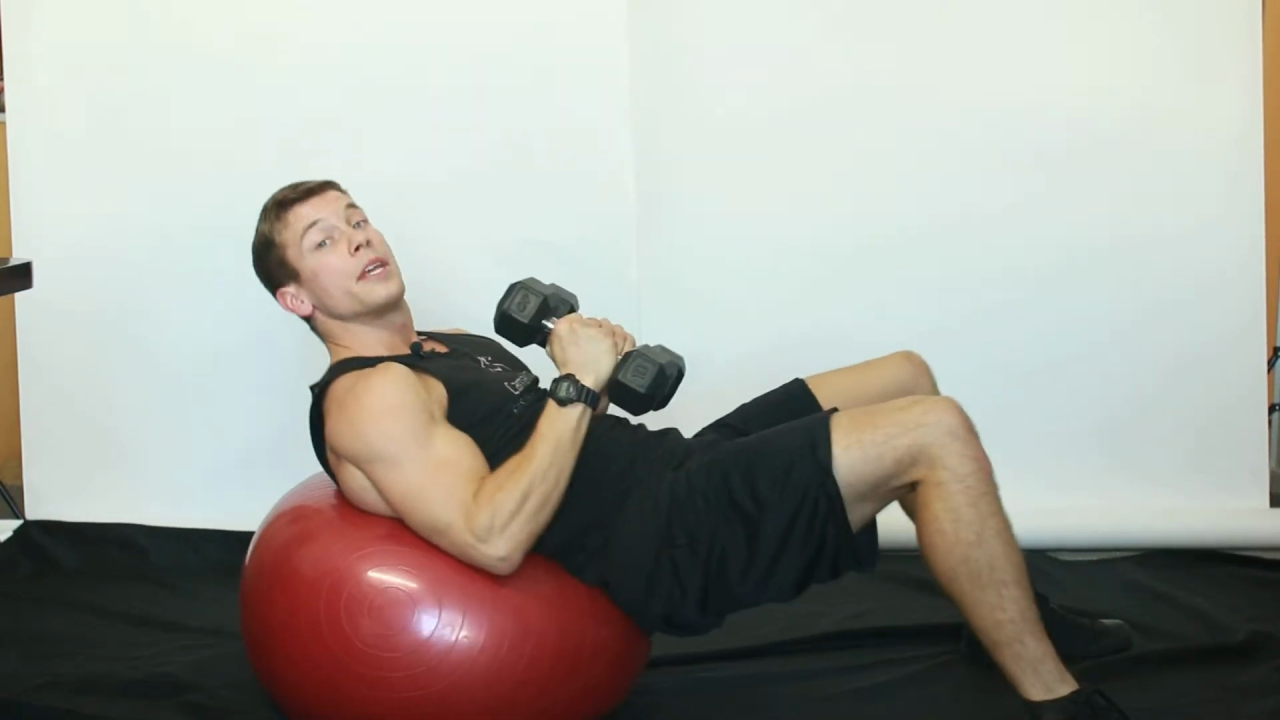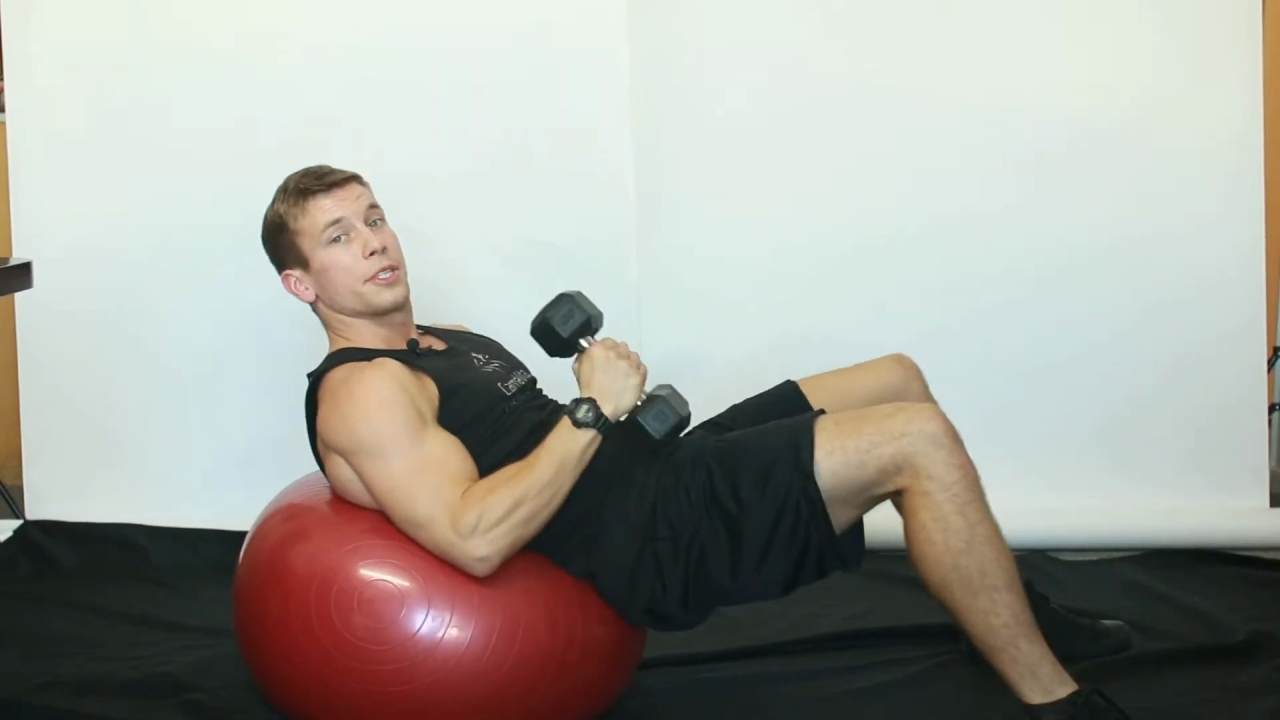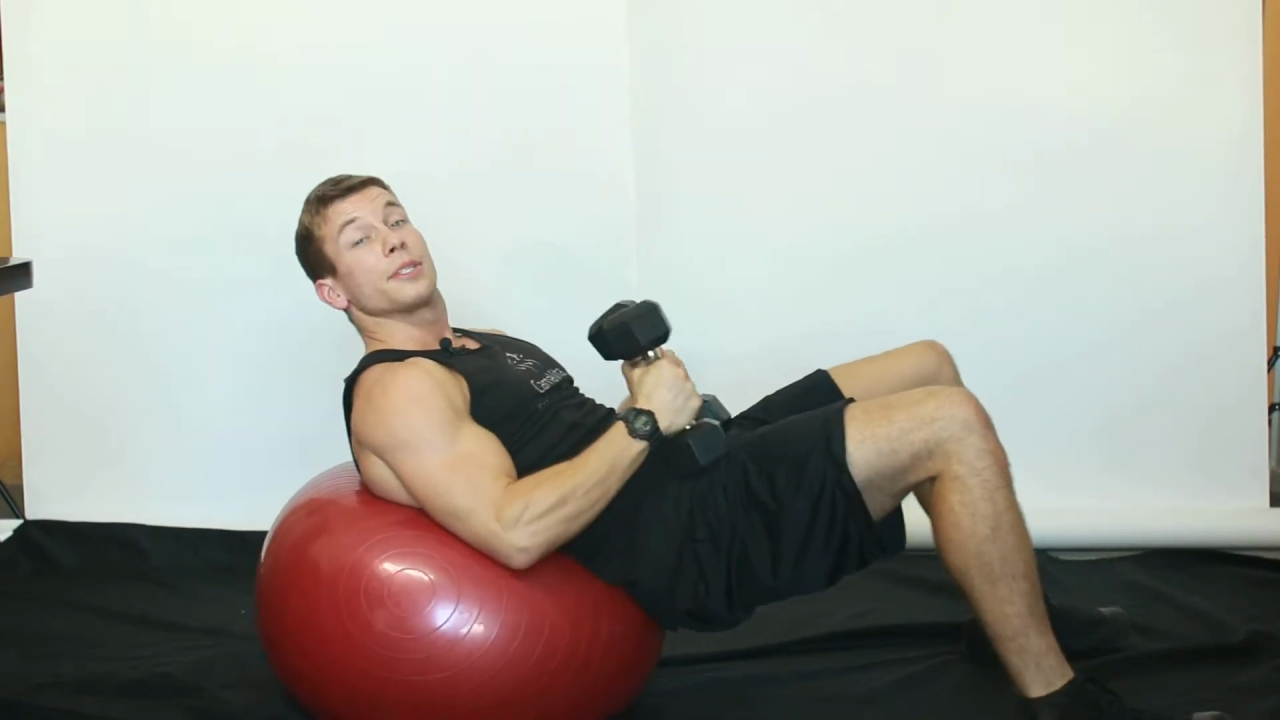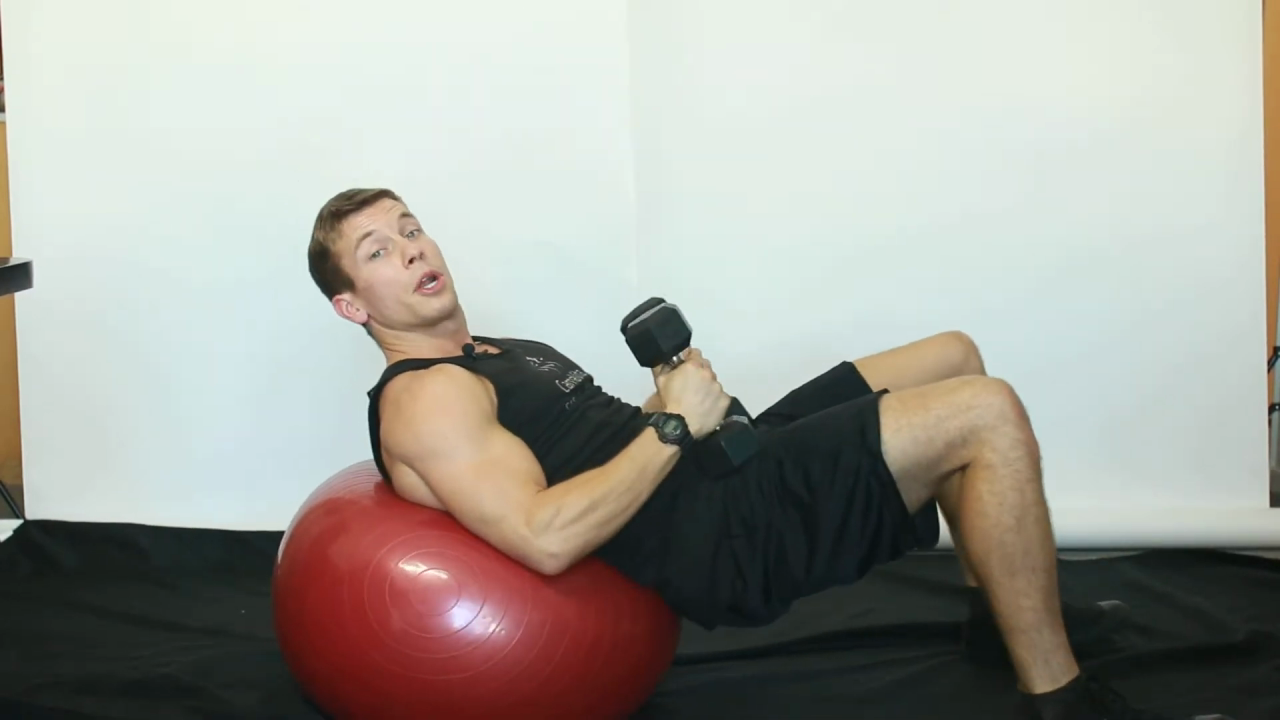
dt=0.4s
person 1, frame 1
left shoulder: (436, 350)
right shoulder: (369, 400)
right elbow: (494, 539)
left wrist: (596, 370)
right wrist: (576, 386)
left hip: (675, 472)
right hip: (672, 540)
left knee: (903, 377)
right knee: (935, 431)
left ankle: (1012, 613)
person 1, frame 2
left shoulder: (437, 346)
right shoulder: (362, 392)
right elbow: (476, 539)
left wrist: (609, 391)
right wrist: (594, 410)
left hip: (665, 476)
right hip: (655, 534)
left knee: (897, 380)
right knee: (921, 443)
left ankle: (1008, 609)
person 1, frame 3
left shoulder: (476, 348)
right shoulder: (398, 393)
right elbow: (518, 531)
left wrist: (644, 398)
right wrist: (645, 422)
left hip: (699, 479)
right hip: (692, 536)
left knee: (929, 367)
right knee: (954, 425)
left ankle: (1012, 606)
person 1, frame 4
left shoulder: (490, 357)
right shoulder: (424, 398)
right elbow: (548, 537)
left wrist: (664, 399)
right wrist: (672, 426)
left hip: (721, 474)
right hip: (721, 532)
left knee: (953, 355)
right knee: (989, 412)
left ankle: (1005, 609)
